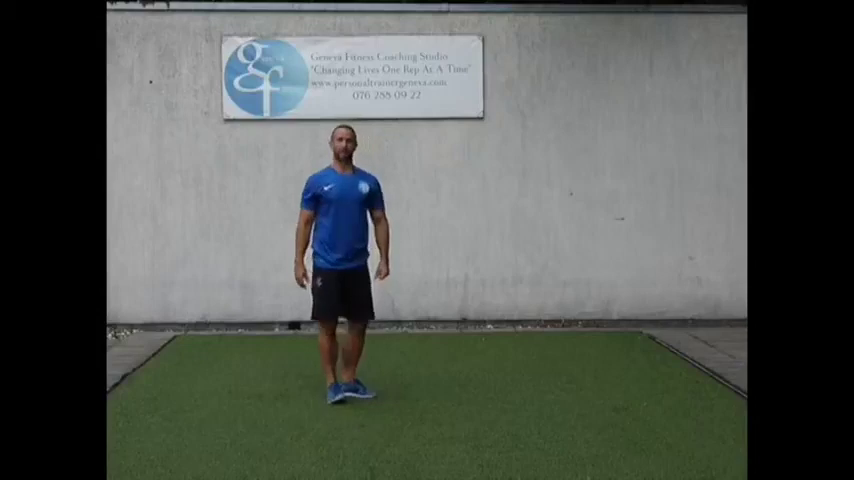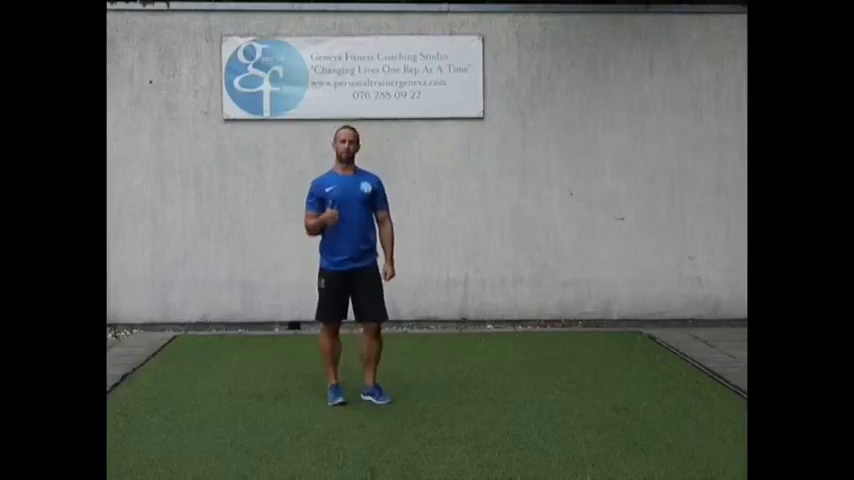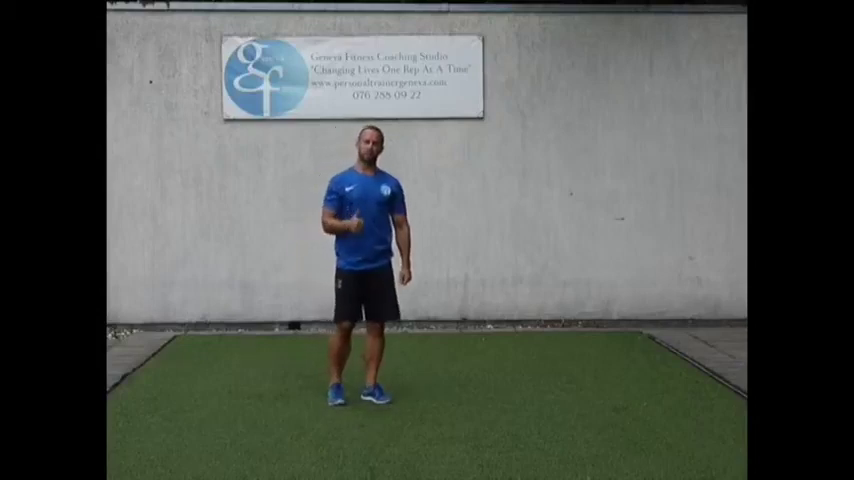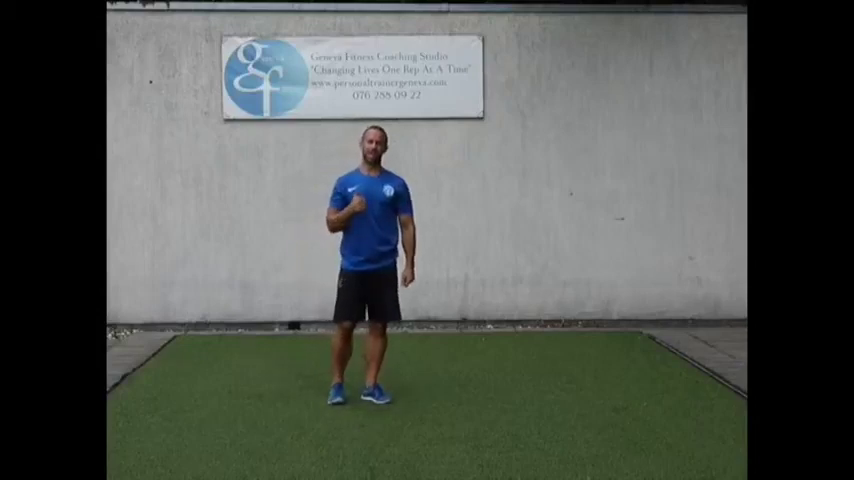
dt=0.5s
person 1, frame 1
left shoulder: (369, 182)
right shoulder: (317, 181)
left elbow: (380, 221)
right elbow: (304, 223)
left wrist: (384, 259)
right wrist: (299, 262)
left hip: (357, 266)
right hip: (326, 266)
left knee: (358, 325)
right knee: (327, 325)
left ankle: (350, 381)
right ankle: (332, 383)
person 1, frame 2
left shoulder: (372, 182)
right shoulder: (320, 185)
left elbow: (384, 222)
right elbow: (309, 225)
left wrist: (389, 260)
right wrist: (324, 219)
left hip: (366, 267)
right hip: (332, 268)
left knee: (372, 326)
right knee: (330, 327)
left ankle: (370, 385)
right ankle: (333, 384)
person 1, frame 3
left shoulder: (391, 184)
right shoulder: (339, 182)
left elbow: (401, 226)
right elbow: (327, 224)
left wrist: (406, 263)
right wrist: (347, 224)
left hip: (380, 268)
right hip: (349, 267)
left knee: (377, 326)
right knee: (344, 325)
left ankle: (371, 385)
right ankle: (335, 384)
person 1, frame 4
left shoulder: (396, 184)
right shoulder: (345, 182)
left elbow: (407, 226)
right elbow: (331, 224)
left wrist: (410, 264)
right wrist: (350, 209)
left hip: (384, 268)
right hip: (352, 267)
left knee: (379, 327)
right knee: (345, 326)
left ankle: (371, 385)
right ankle: (337, 383)
